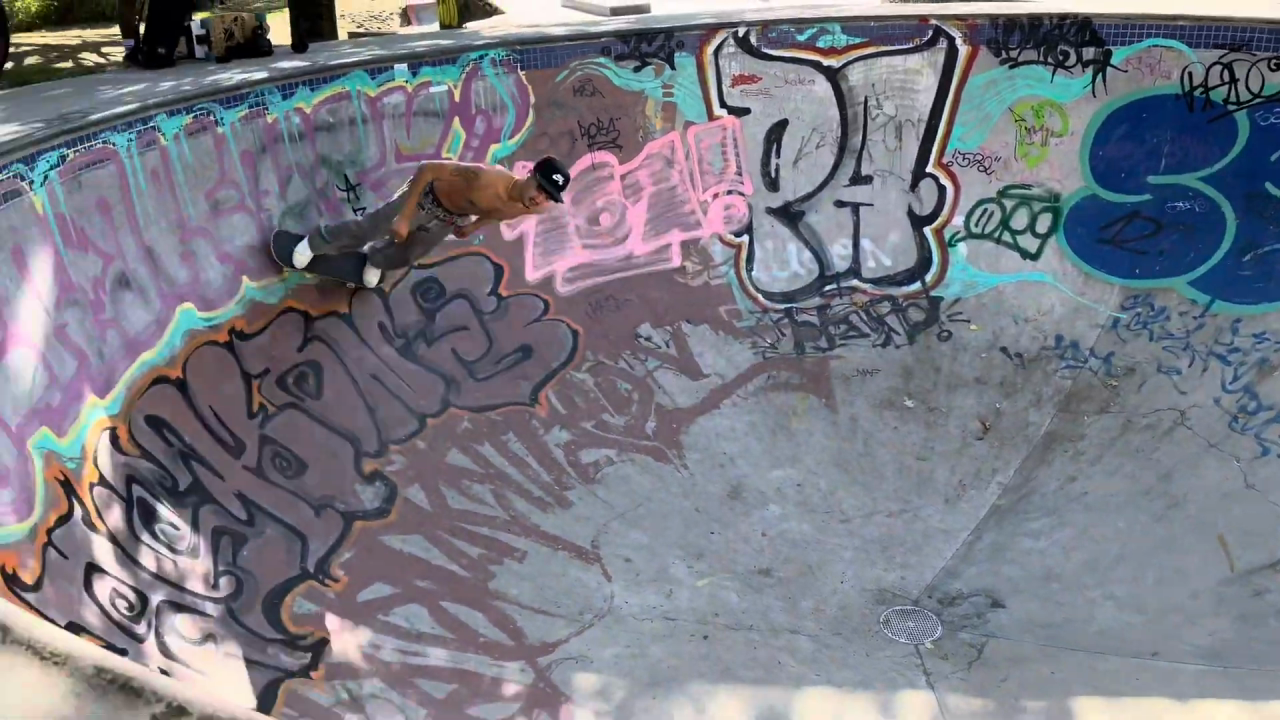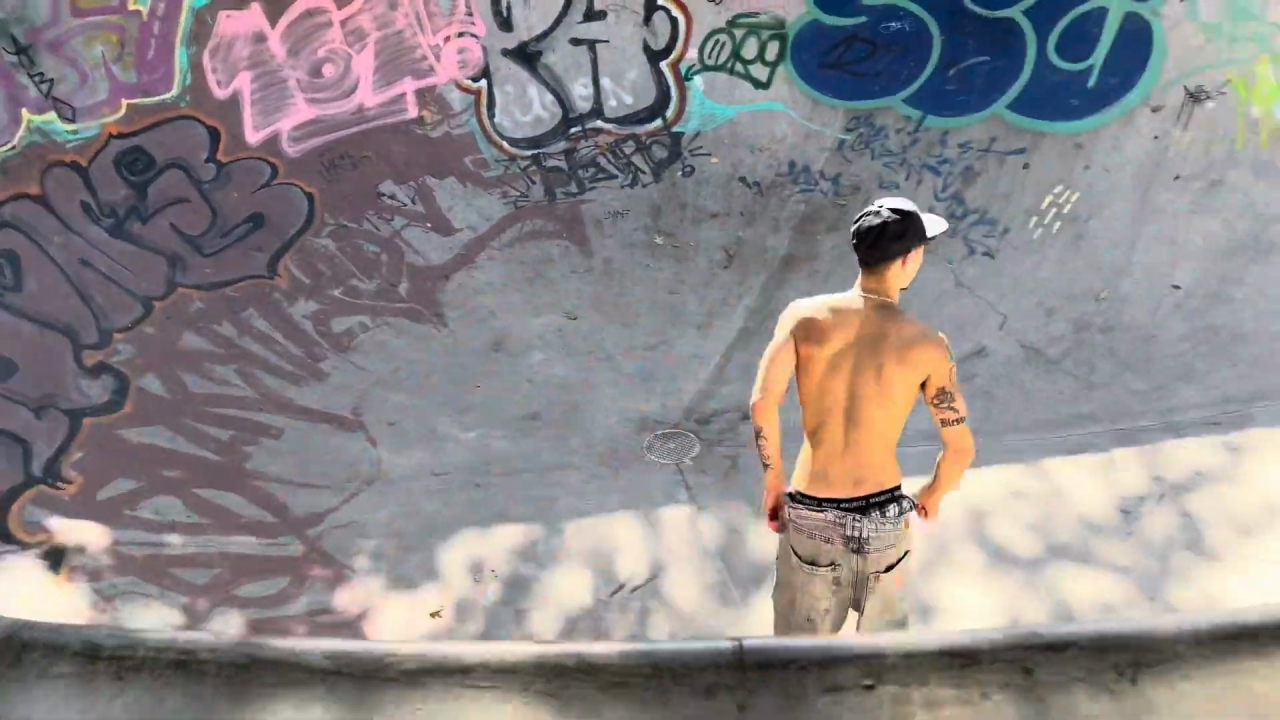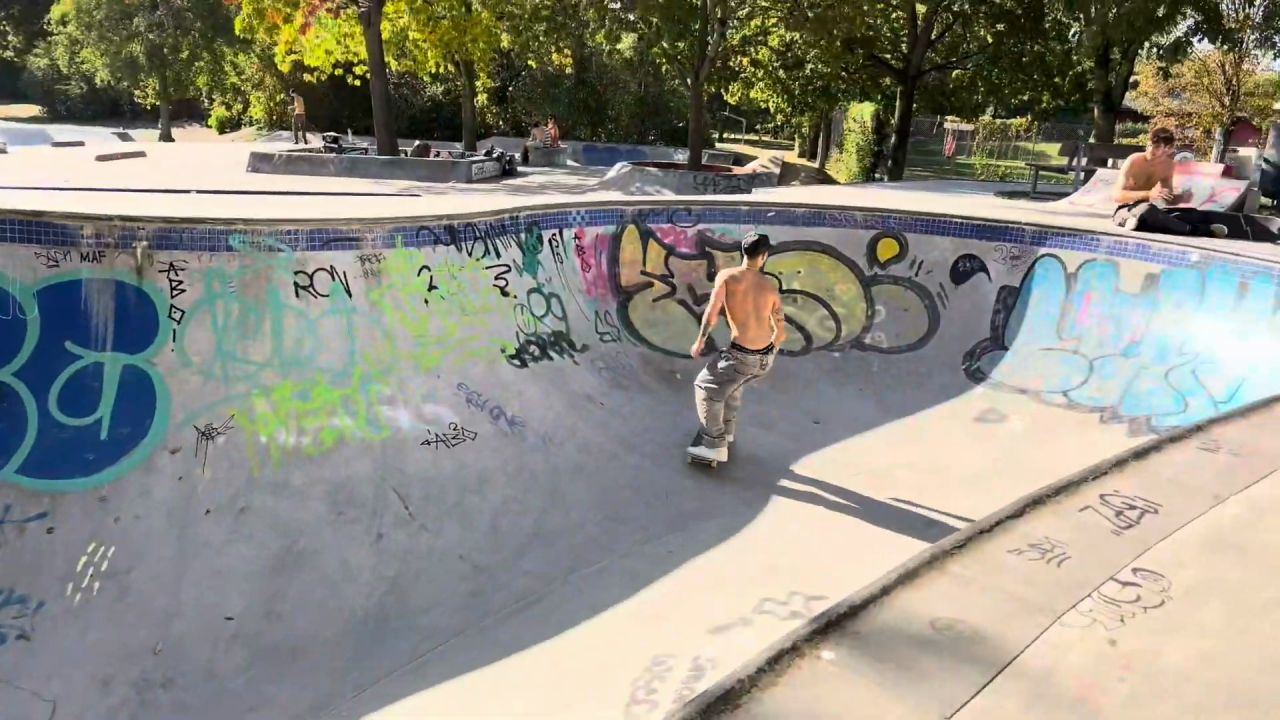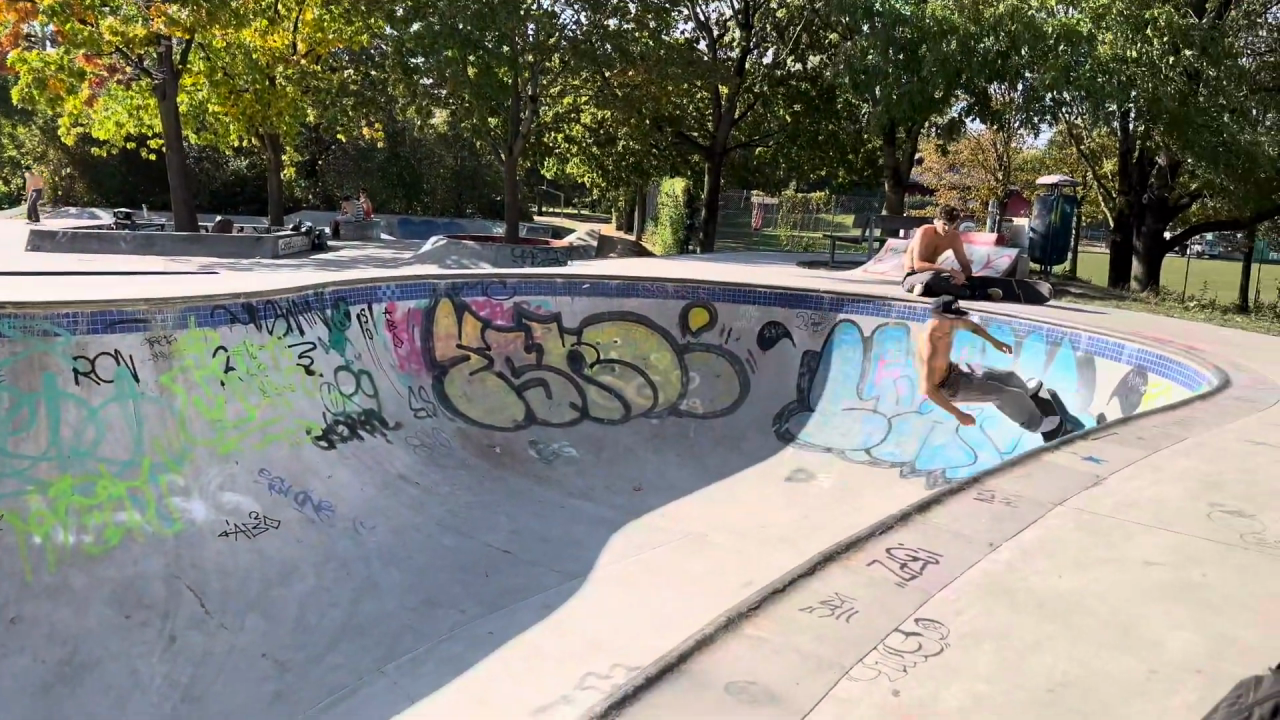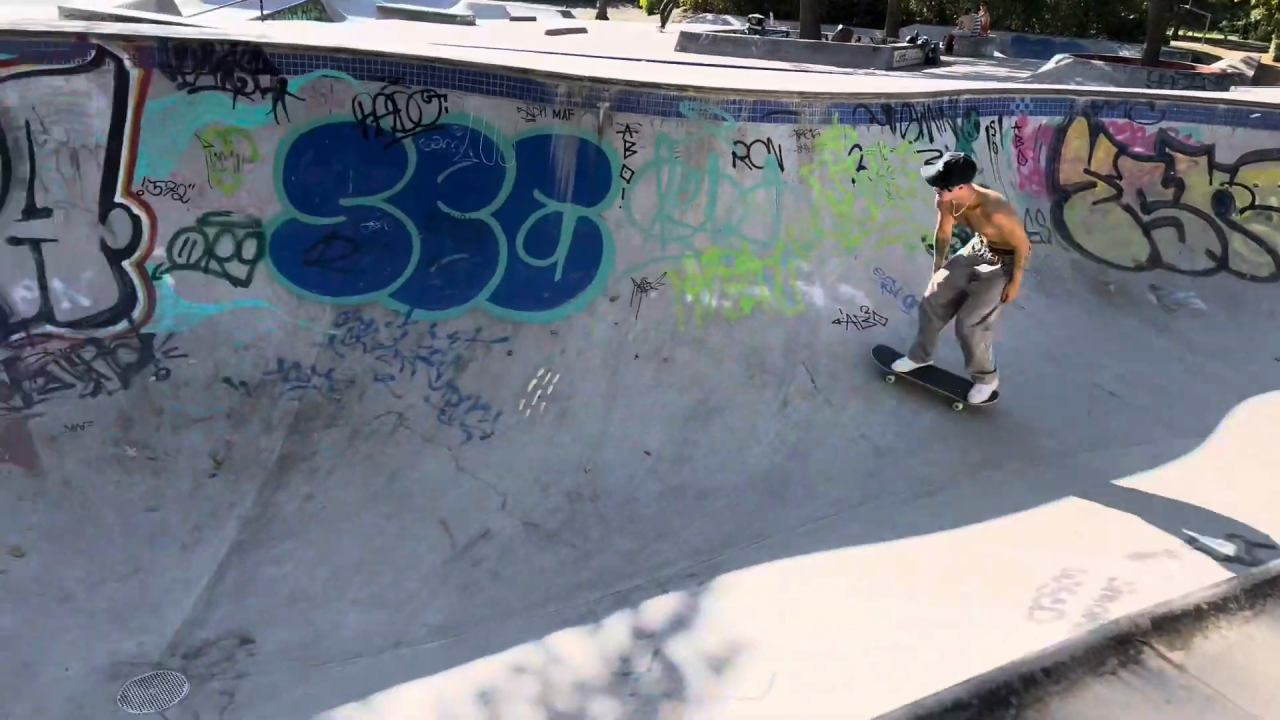
dt=1s
person 1, frame 1
left shoulder: (528, 207)
right shoulder: (488, 178)
right elbow: (428, 167)
left wrist: (475, 225)
right wrist: (404, 216)
left hip: (450, 215)
right hip: (430, 194)
left knee: (410, 252)
right knee: (368, 227)
left ankle: (375, 260)
right ankle: (314, 242)
person 1, frame 2
left shoulder: (804, 316)
right shoulder: (925, 345)
left elbow: (762, 403)
right elbow: (961, 451)
left wrist: (772, 484)
right wrist: (935, 494)
left hip: (811, 522)
right hip: (880, 525)
left knee: (801, 639)
right knee: (880, 628)
person 1, frame 3
left shoulder: (727, 276)
right shoulder: (771, 287)
left elbow: (712, 310)
right elbow: (781, 329)
left wrist: (700, 341)
left hip: (742, 355)
right hip: (766, 357)
left knee: (706, 388)
right knee: (731, 381)
left ankle: (716, 445)
right ankle: (726, 430)
person 1, frame 4
right shoulder: (931, 350)
left elbow: (967, 323)
right elbow: (929, 391)
left wrist: (994, 341)
right wrist: (958, 414)
left hip: (951, 370)
right hip: (946, 388)
left knee: (1007, 377)
right knee: (1004, 393)
right ankle: (1036, 423)
person 1, frame 5
left shoulder: (995, 211)
right shoulder: (948, 200)
left elbow: (1022, 243)
right elbow: (943, 235)
left wrist: (1016, 282)
right wrist: (939, 272)
left hip: (1005, 261)
right hip: (980, 248)
left knee: (969, 323)
right knee: (935, 299)
left ankle: (985, 377)
right ankle: (920, 355)
